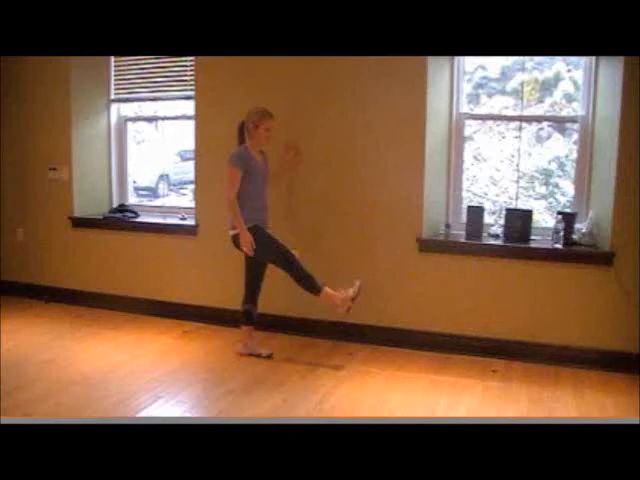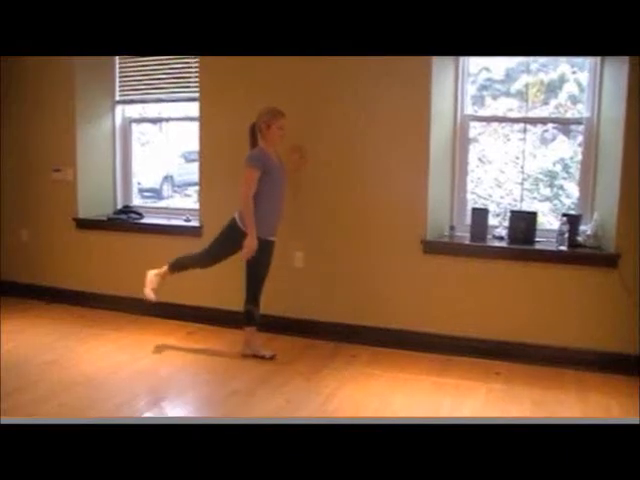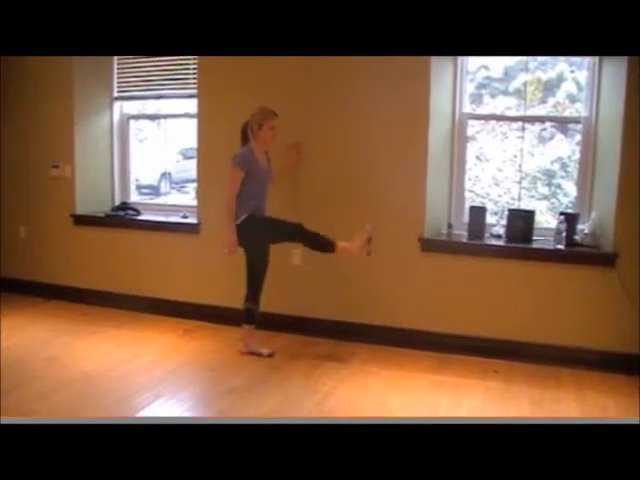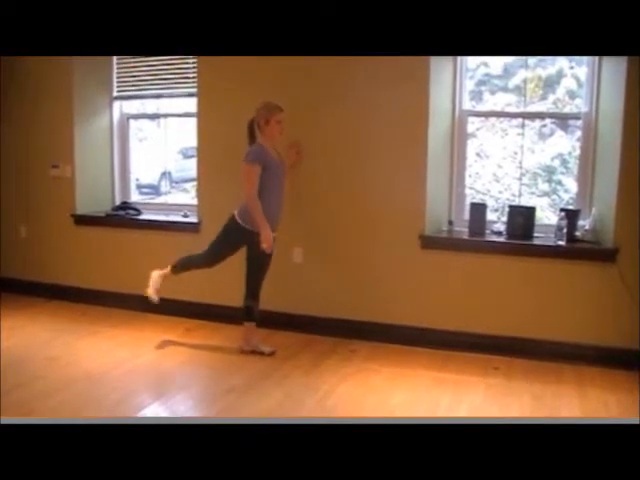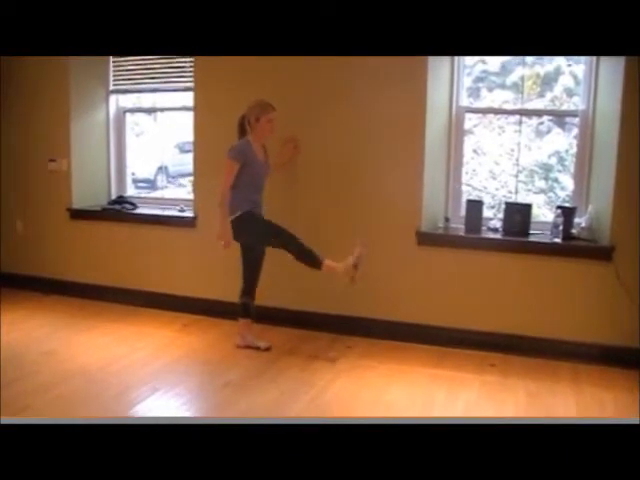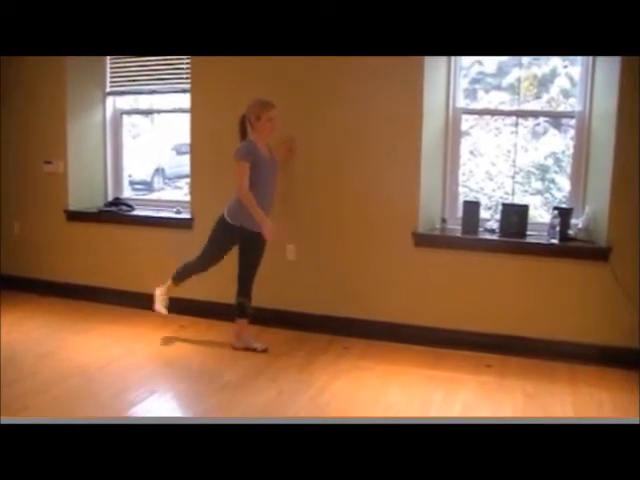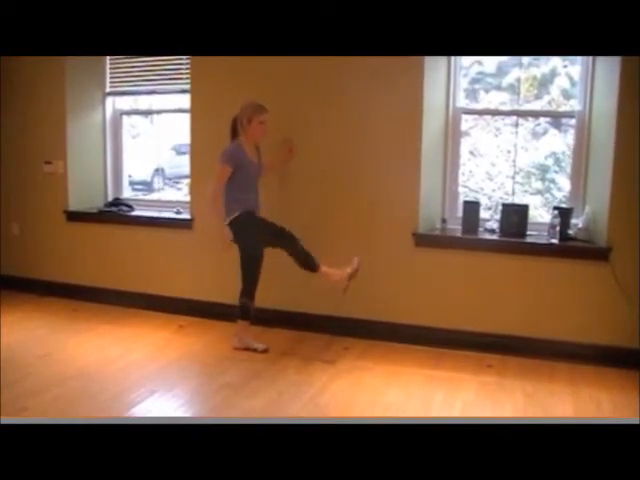
dt=0.7s
person 1, frame 1
left shoulder: (261, 156)
right shoulder: (239, 156)
right elbow: (230, 196)
left wrist: (285, 165)
right wrist: (242, 231)
left hip: (259, 228)
right hip: (246, 229)
left knee: (253, 286)
right knee: (288, 260)
left ankle: (247, 342)
right ankle: (336, 298)
person 1, frame 2
left shoulder: (276, 156)
right shoulder: (257, 156)
right elbow: (247, 197)
left wrist: (293, 165)
right wrist: (251, 234)
left hip: (267, 235)
right hip: (244, 227)
left knee: (255, 289)
right knee: (205, 258)
left ankle: (250, 342)
right ankle: (158, 274)
person 1, frame 3
left shoulder: (265, 156)
right shoulder: (243, 157)
right elbow: (231, 196)
left wrist: (289, 165)
right wrist: (231, 232)
left hip: (256, 223)
right hip: (245, 223)
left knee: (256, 284)
right knee: (296, 231)
left ankle: (248, 340)
right ankle: (351, 248)
person 1, frame 4
left shoulder: (275, 152)
right shoulder: (256, 153)
right elbow: (251, 194)
left wrist: (289, 163)
right wrist: (264, 228)
left hip: (264, 229)
right hip: (245, 224)
left knee: (255, 285)
right knee: (208, 258)
left ankle: (249, 339)
right ankle: (162, 274)
person 1, frame 5
left shoulder: (262, 149)
right shoulder: (240, 149)
right elbow: (225, 189)
left wrist: (285, 157)
right wrist: (225, 225)
left hip: (253, 220)
right hip: (240, 218)
left knee: (252, 278)
right knee: (288, 241)
left ankle: (245, 335)
right ankle: (339, 268)
person 1, frame 6
left shoulder: (269, 150)
right shoulder: (246, 149)
right elbow: (243, 190)
left wrist: (282, 158)
right wrist: (263, 220)
left hip: (257, 227)
right hip: (234, 221)
left knee: (247, 280)
right knee: (205, 261)
left ankle: (241, 335)
right ankle: (165, 290)
person 1, frame 7
left shoulder: (256, 151)
right shoulder: (232, 152)
right elbow: (217, 191)
left wrist: (282, 157)
right wrist: (223, 225)
left hip: (251, 222)
right hip: (238, 219)
left knee: (251, 281)
right knee: (287, 239)
left ankle: (242, 336)
right ankle: (332, 274)
